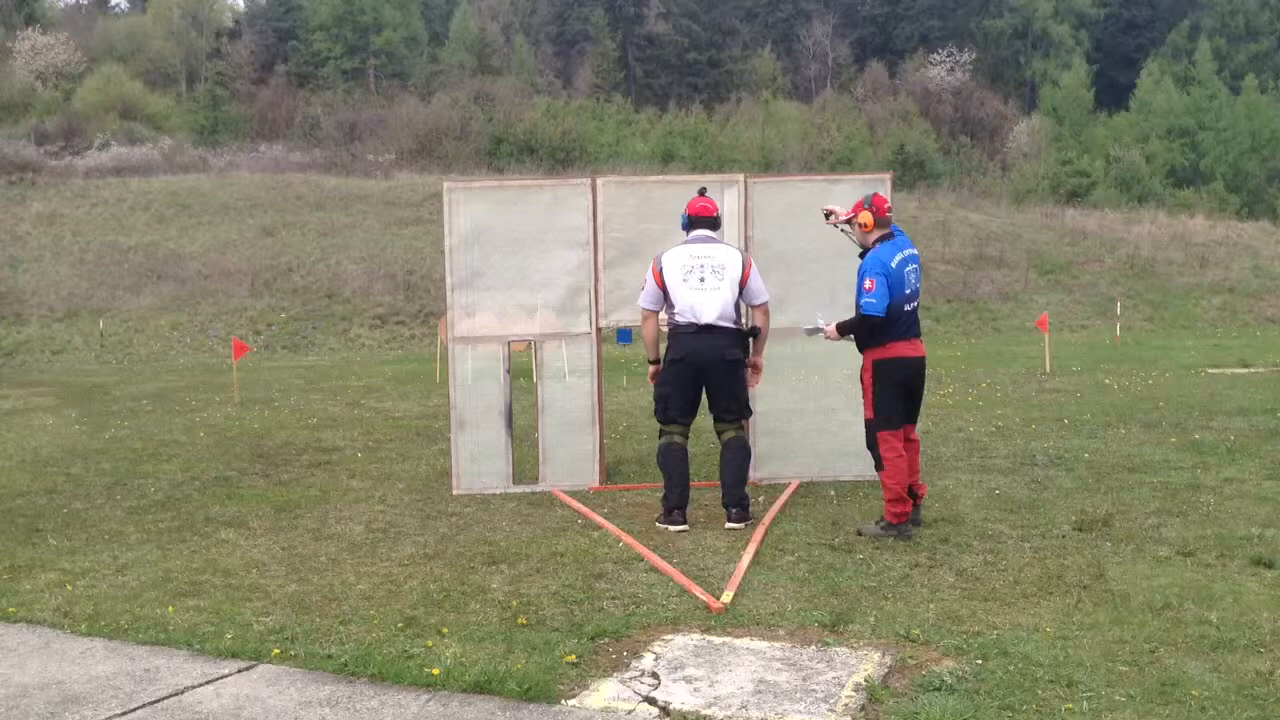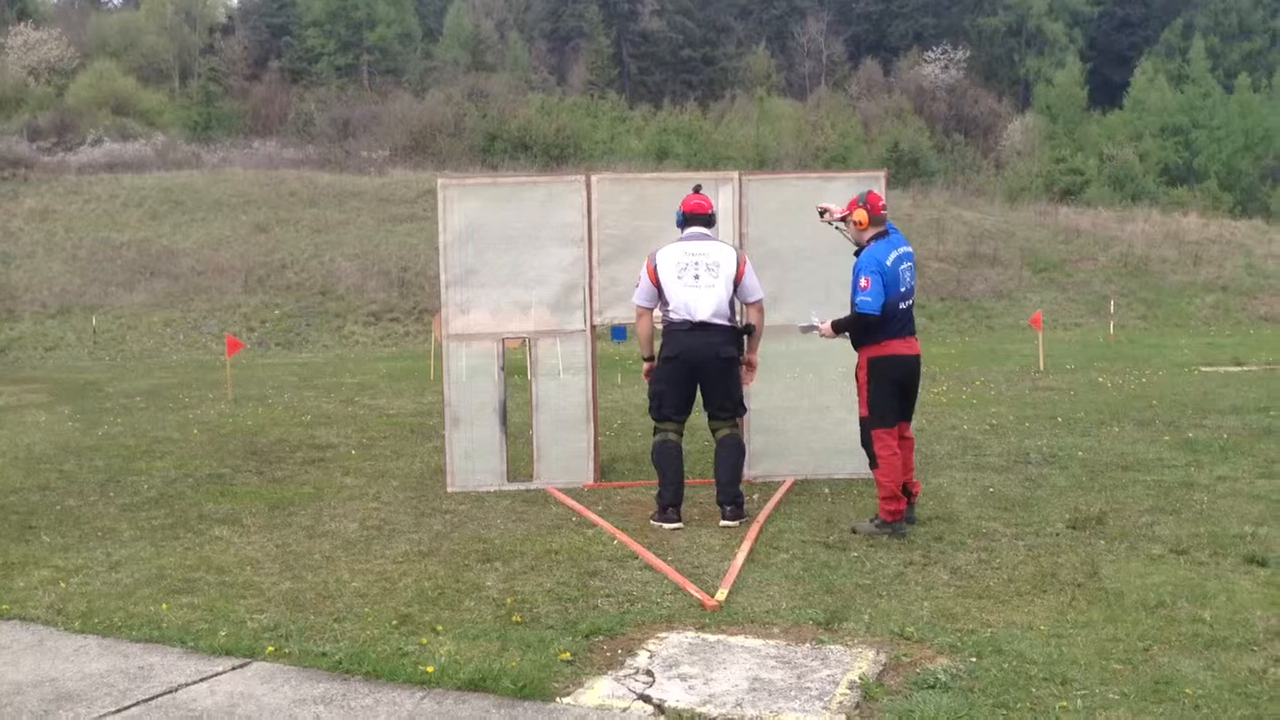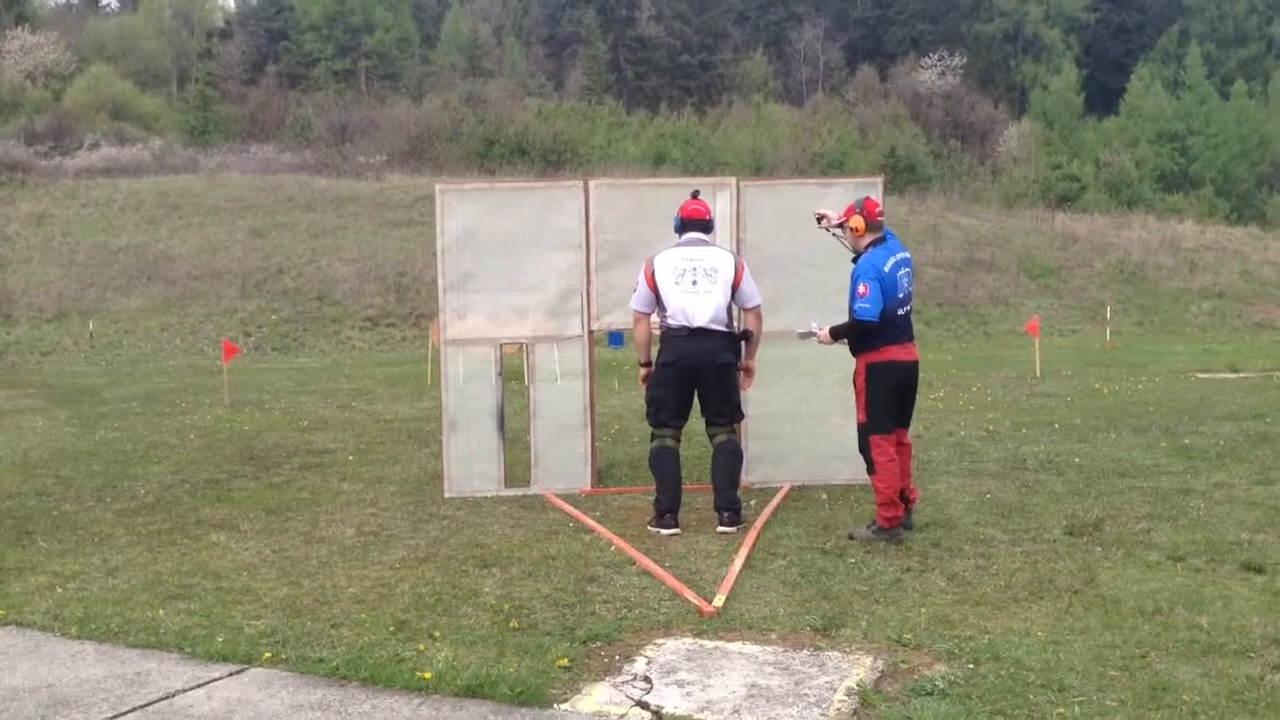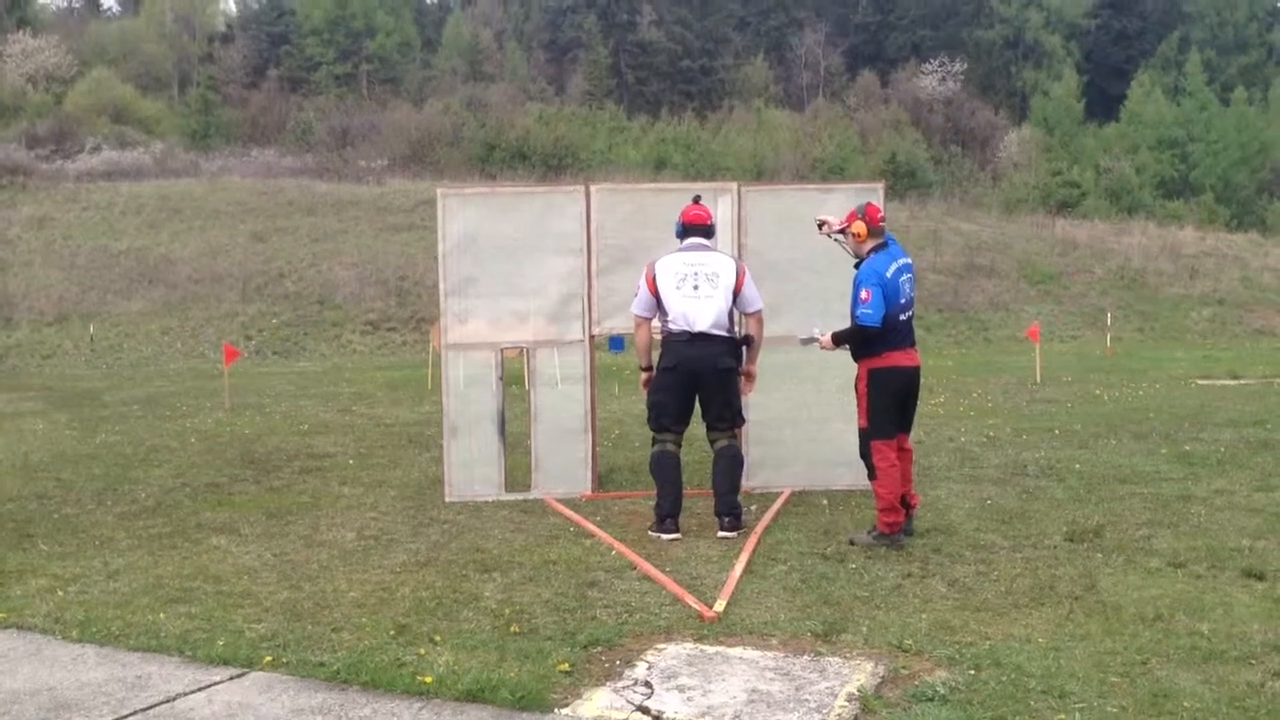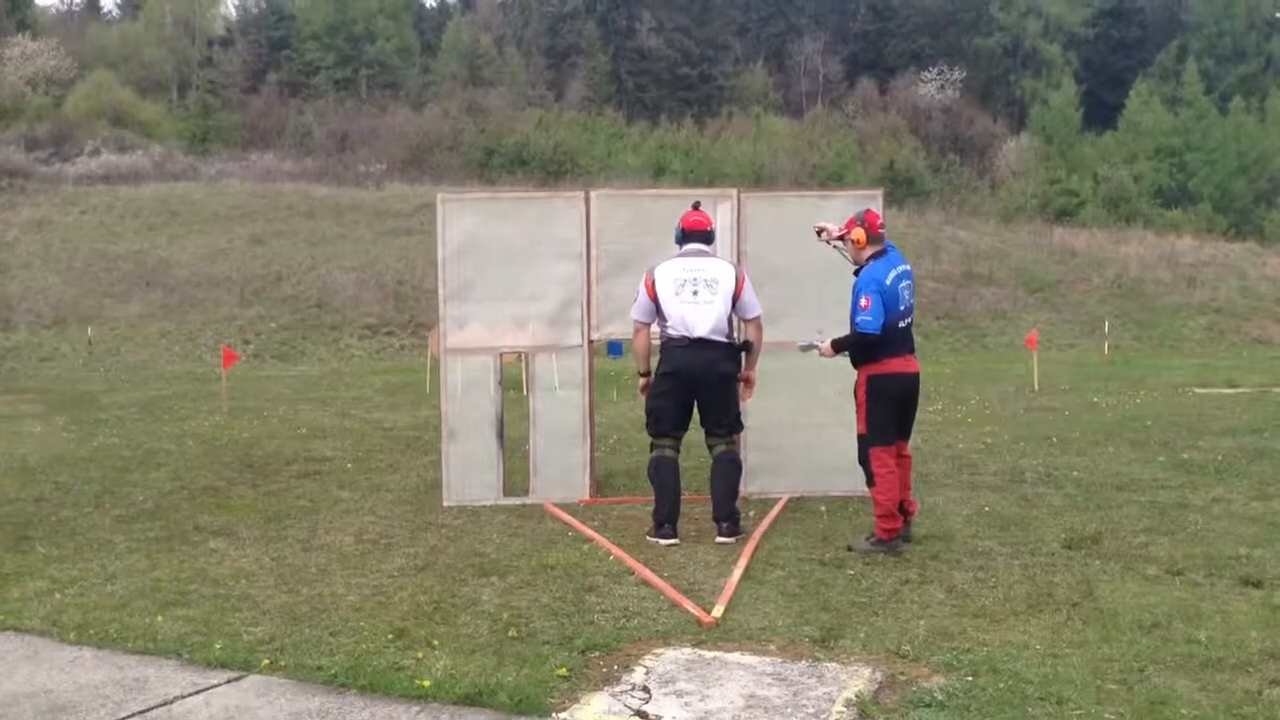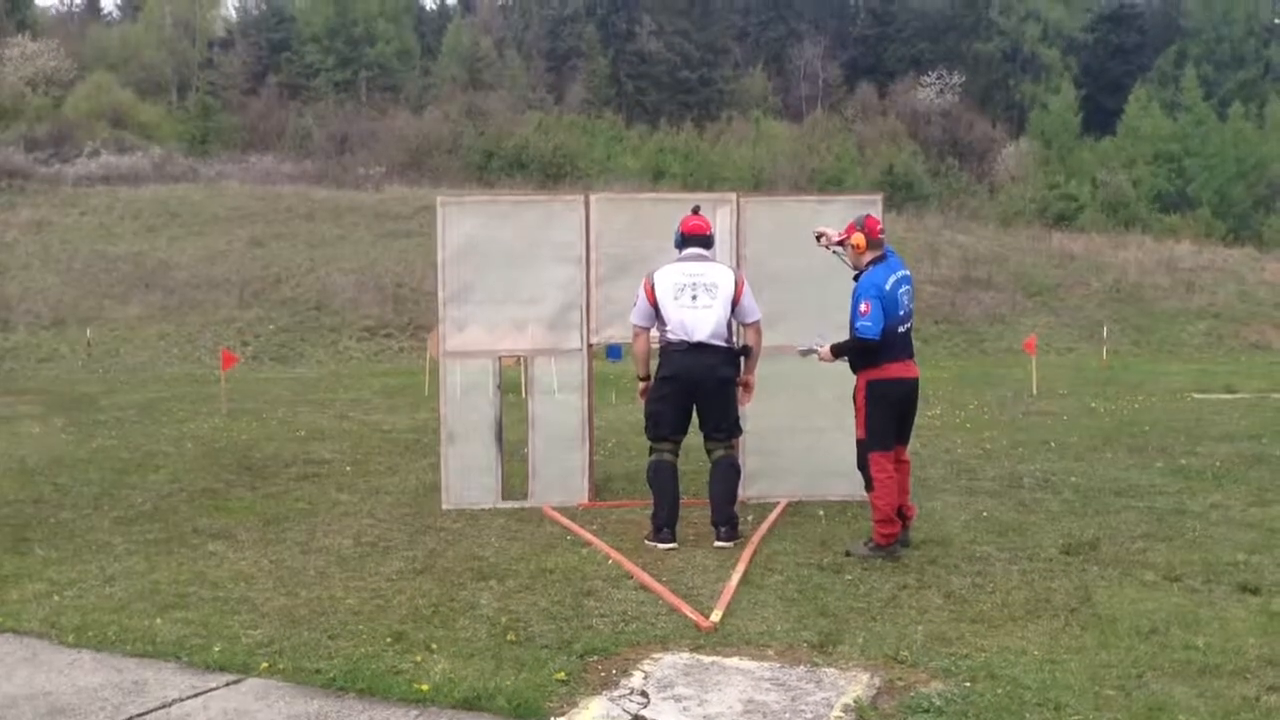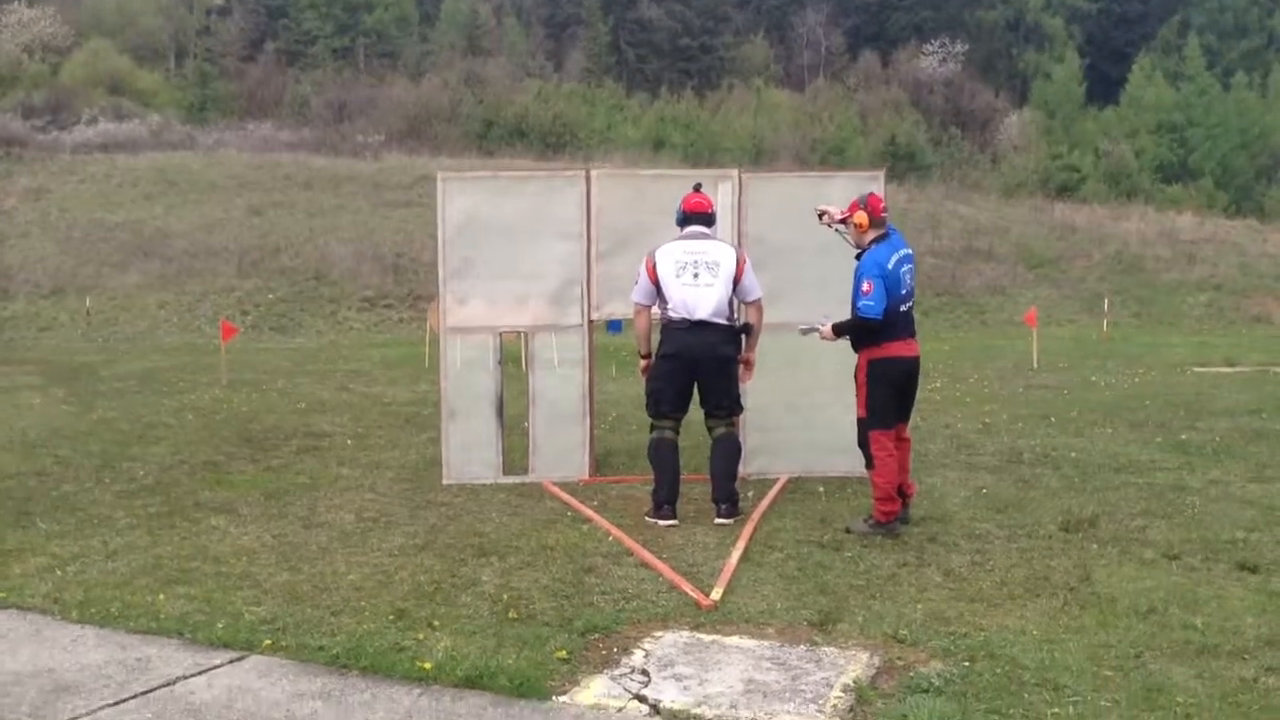
dt=0.3s
person 1, frame 1
left shoulder: (874, 262)
right shoulder: (905, 244)
left elbow: (871, 316)
right elbow: (886, 230)
left wrist: (840, 329)
right wrist: (846, 217)
left hip: (885, 360)
right hip: (913, 354)
left knee: (886, 439)
right knee: (906, 433)
left ankle: (897, 519)
right ankle: (913, 503)
person 1, frame 2
left shoulder: (869, 259)
right shoulder: (899, 242)
left elbow: (866, 314)
right elbow: (882, 226)
left wrist: (835, 327)
right wrist: (841, 215)
left hip: (881, 359)
right hip: (908, 352)
left knee: (881, 437)
right knee: (901, 431)
left ankle: (891, 516)
right ankle: (907, 501)
person 1, frame 3
left shoulder: (867, 265)
right shoulder: (897, 247)
left elbow: (865, 321)
right elbow: (878, 233)
left wrist: (833, 333)
right wrist: (839, 221)
left hip: (879, 364)
right hip: (906, 357)
left knee: (878, 443)
right knee: (898, 437)
left ankle: (888, 522)
right ankle: (904, 508)
person 1, frame 4
left shoulder: (869, 271)
right shoulder: (898, 253)
left elbow: (867, 326)
right elbow: (881, 238)
left wrist: (836, 339)
right wrist: (841, 227)
left hip: (880, 370)
right hip: (908, 363)
left knee: (879, 449)
right knee: (899, 443)
left ankle: (889, 527)
right ankle: (905, 514)
person 1, frame 5
left shoulder: (869, 278)
right shoulder: (897, 259)
left elbow: (867, 334)
right elbow: (879, 245)
left wrist: (834, 346)
right wrist: (839, 234)
left hip: (880, 376)
right hip: (908, 370)
left knee: (878, 455)
right knee: (898, 449)
left ankle: (887, 533)
right ankle: (903, 520)
person 1, frame 6
left shoulder: (868, 283)
right shoulder: (897, 265)
left elbow: (867, 339)
right elbow: (878, 249)
left wrist: (834, 351)
right wrist: (839, 239)
left hip: (879, 382)
right hip: (906, 375)
left knee: (876, 460)
right knee: (896, 454)
left ankle: (885, 539)
right ankle: (901, 525)
person 1, frame 7
left shoulder: (871, 262)
right shoulder: (899, 243)
left elbow: (869, 319)
right elbow: (879, 230)
left wrist: (836, 330)
right wrist: (841, 218)
left hip: (880, 360)
right hip: (908, 353)
left knee: (877, 438)
right knee: (897, 432)
left ankle: (885, 516)
right ankle: (901, 502)
person 2, frame 1
left shoulder: (665, 260)
right shoulder: (738, 258)
left elbow: (649, 315)
right elbow: (761, 310)
left wrist: (654, 360)
right wrist: (757, 354)
left hip: (683, 346)
right hip: (726, 346)
left knee: (674, 429)
right knee: (732, 427)
left ankle: (675, 512)
right ankle: (736, 510)
person 2, frame 2
left shoulder: (659, 257)
right shoulder: (733, 255)
left elbow: (643, 312)
right elbow: (756, 307)
left wrist: (648, 357)
right wrist: (751, 352)
left hip: (677, 344)
right hip: (721, 344)
left knee: (668, 427)
right knee: (727, 425)
left ankle: (669, 510)
right ankle: (730, 507)
person 2, frame 3
left shoulder: (656, 262)
right shoulder: (730, 261)
left elbow: (640, 318)
right elbow: (754, 313)
left wrist: (645, 363)
right wrist: (748, 357)
left hip: (674, 349)
right hip: (718, 349)
left knee: (665, 432)
right knee: (724, 431)
left ankle: (666, 516)
right ankle: (728, 513)
person 2, frame 4
left shoulder: (658, 267)
right shoulder: (732, 266)
left elbow: (641, 322)
right elbow: (755, 317)
left wrist: (646, 367)
right wrist: (750, 362)
left hip: (676, 354)
right hip: (720, 354)
left knee: (666, 437)
right knee: (725, 435)
left ankle: (667, 520)
right ankle: (728, 518)
person 2, frame 5
left shoulder: (657, 273)
right shoulder: (731, 272)
left elbow: (640, 328)
right elbow: (754, 324)
left wrist: (644, 373)
right wrist: (749, 368)
left hip: (675, 359)
right hip: (718, 359)
left knee: (664, 442)
right knee: (723, 441)
left ankle: (665, 526)
right ankle: (726, 524)
person 2, frame 6
left shoulder: (657, 277)
right shoulder: (731, 276)
left elbow: (640, 332)
right elbow: (753, 328)
left wrist: (644, 377)
right wrist: (748, 372)
left hip: (673, 364)
right hip: (718, 364)
left knee: (663, 446)
right knee: (722, 446)
left ankle: (664, 531)
right ankle: (724, 528)
person 2, frame 7
left shoulder: (659, 255)
right shoulder: (733, 255)
left elbow: (641, 310)
right elbow: (754, 307)
left wrist: (645, 354)
right wrist: (749, 350)
left hip: (675, 341)
right hip: (719, 342)
left knee: (664, 424)
right knee: (723, 423)
left ankle: (664, 506)
right ankle: (725, 505)
